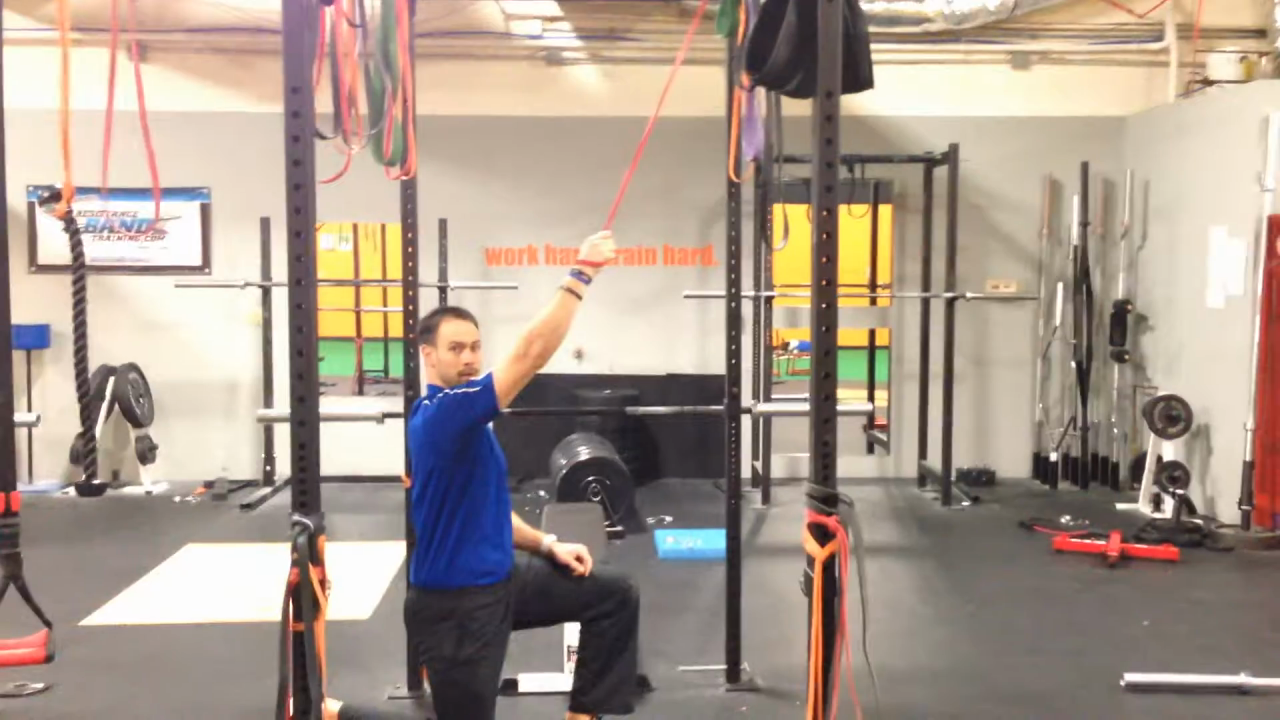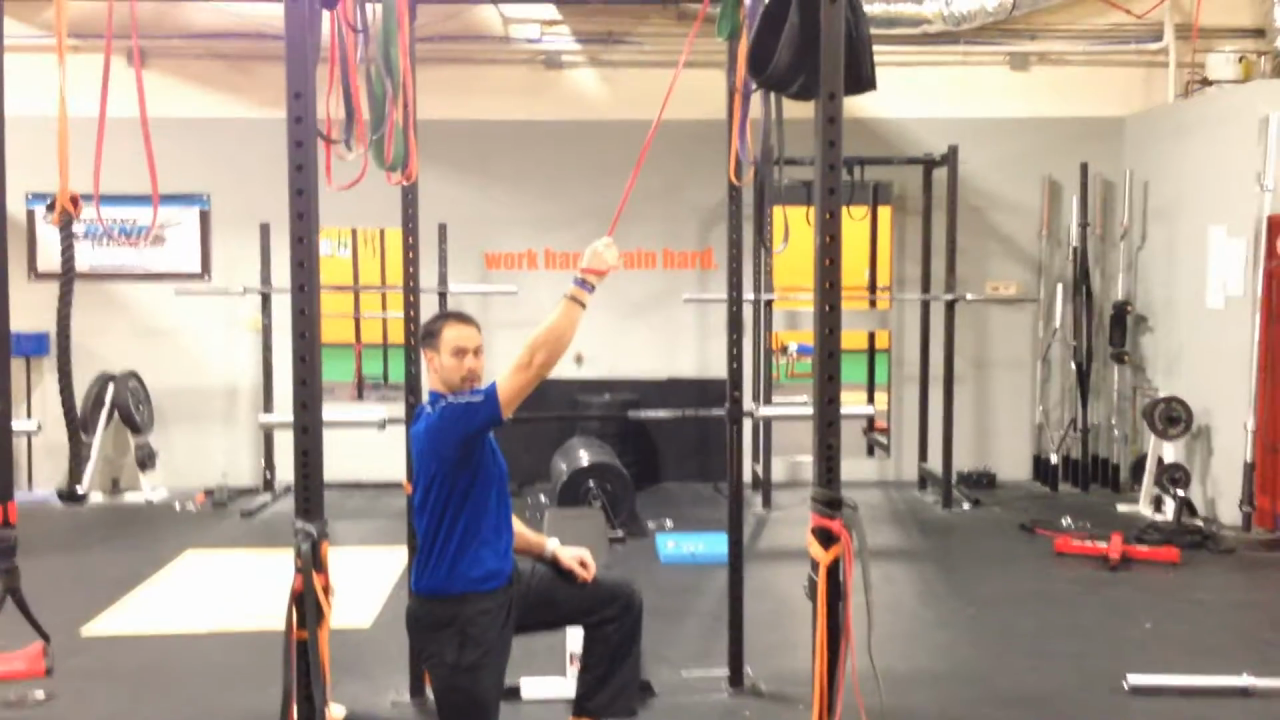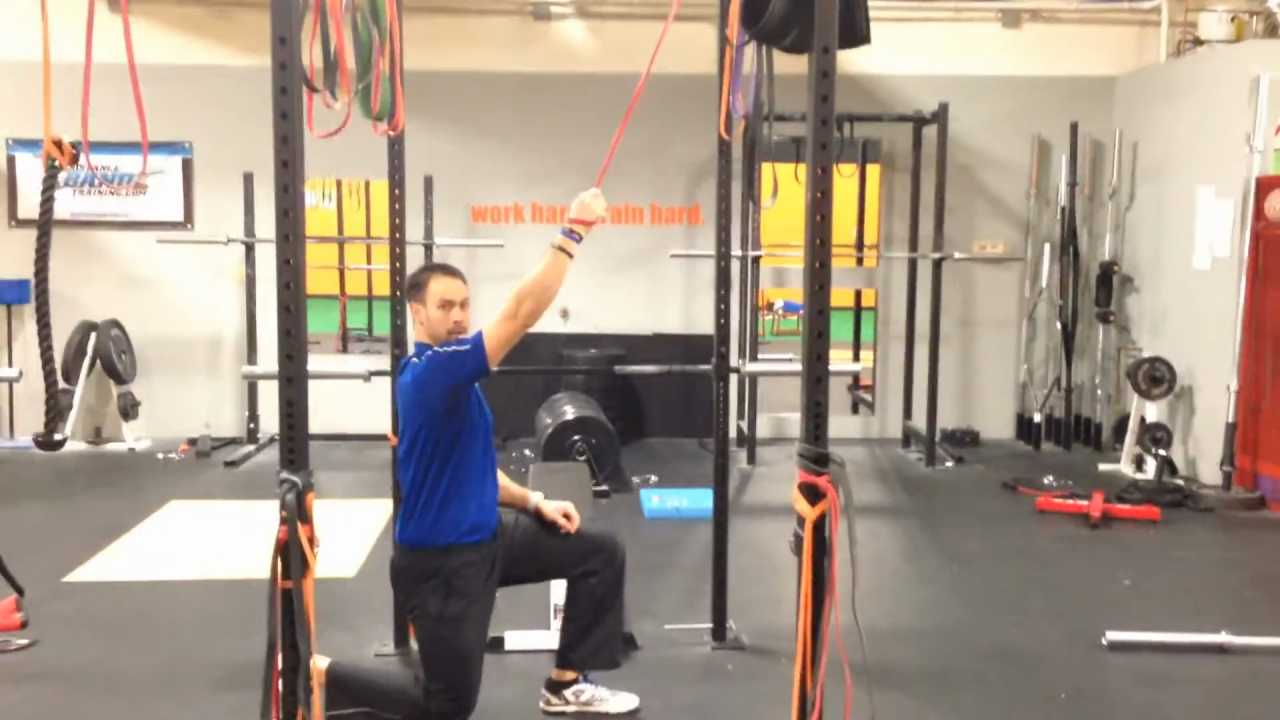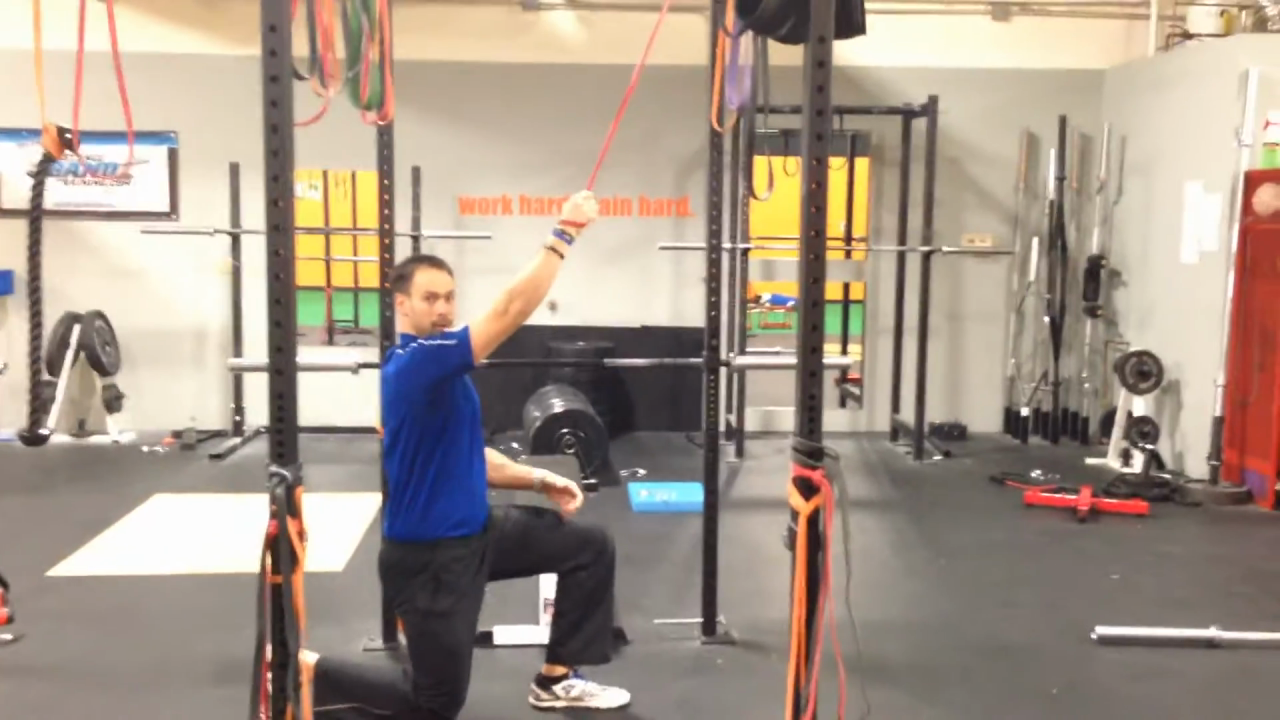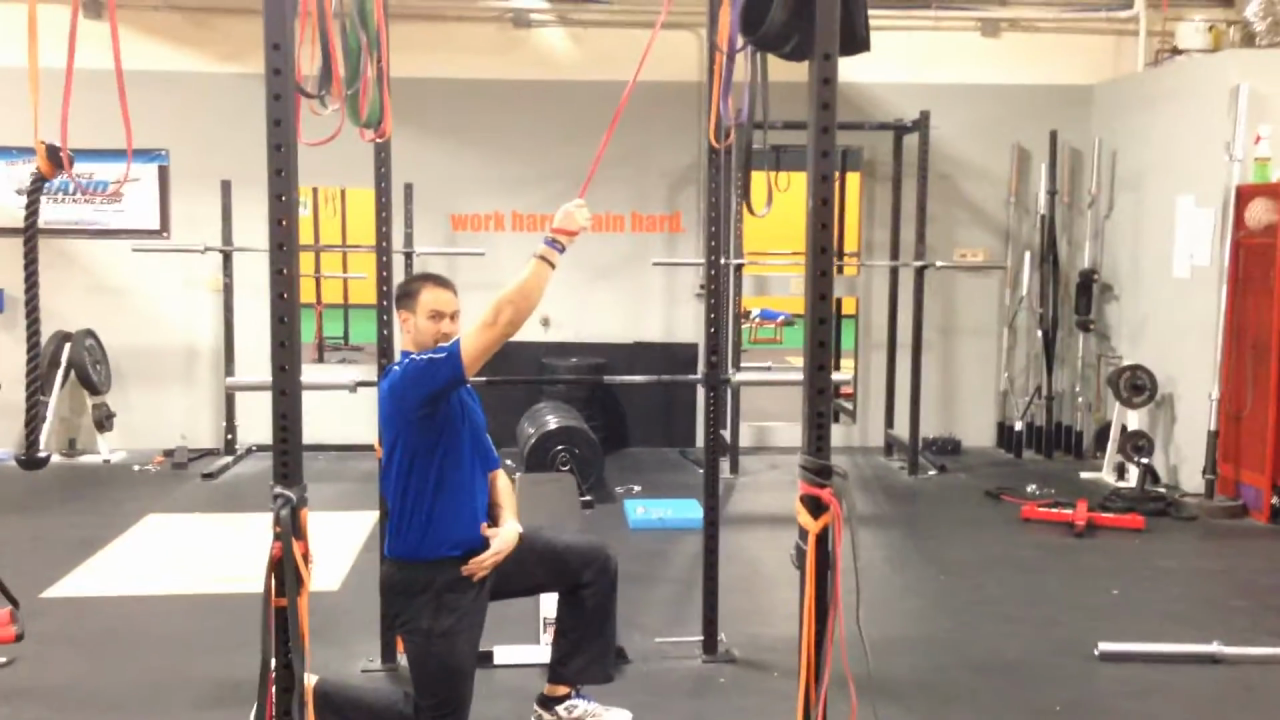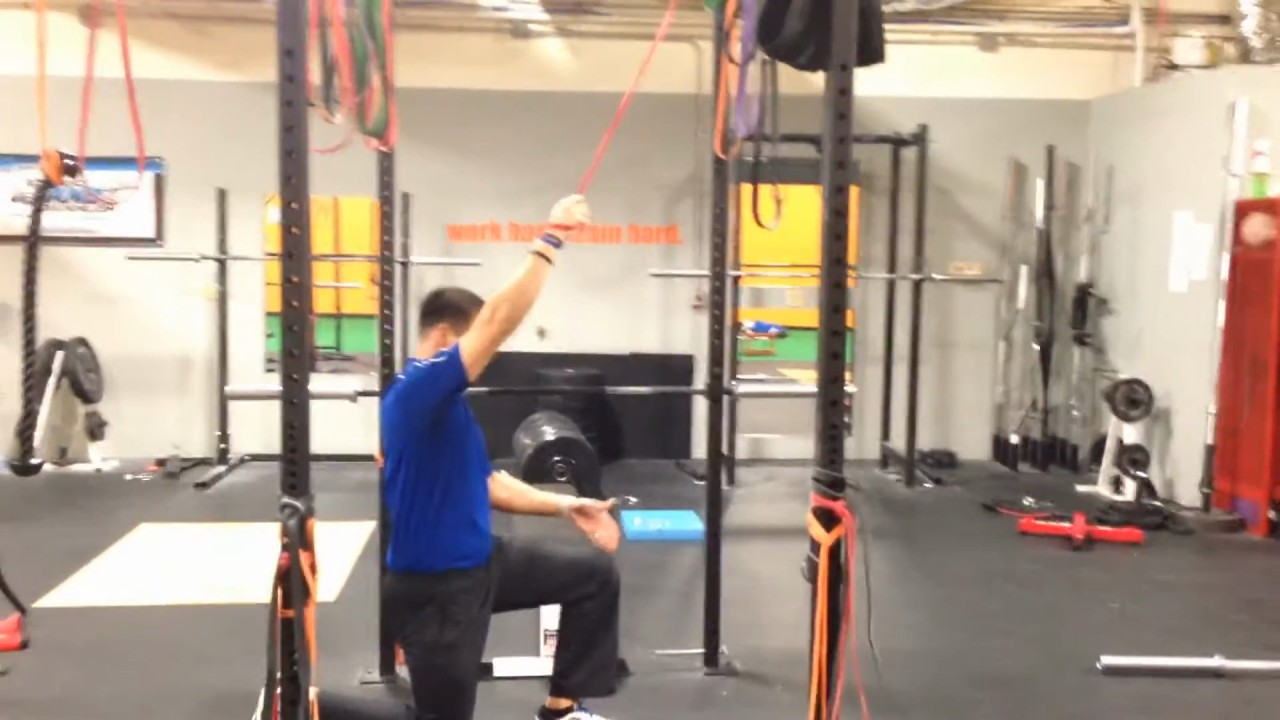
dt=0.5s
person 1, frame 1
left shoulder: (463, 418)
right shoulder: (440, 415)
right elbow: (529, 354)
left wrist: (547, 544)
right wrist: (581, 274)
left hip: (498, 579)
right hip: (454, 602)
left knee: (613, 597)
person 1, frame 2
left shoulder: (467, 426)
right shoulder: (444, 423)
right elbow: (532, 365)
left wrist: (550, 549)
right wrist: (586, 279)
left hip: (500, 583)
right hip: (456, 608)
left knee: (618, 602)
person 1, frame 3
left shoulder: (452, 378)
right shoulder: (428, 373)
right elbow: (519, 314)
left wrist: (533, 502)
right wrist: (572, 232)
left hip: (482, 538)
right hip: (439, 560)
left knee: (599, 553)
right ankle: (314, 674)
person 1, frame 4
left shoulder: (442, 370)
right shoulder: (414, 365)
right elbow: (507, 315)
left wrist: (542, 479)
right wrist: (565, 231)
left hip: (467, 528)
right hip: (424, 549)
left knee: (589, 548)
left ankle: (558, 676)
right ankle: (304, 669)
person 1, frame 5
left shoulder: (458, 393)
right shoulder: (408, 383)
left elbow: (491, 470)
right elbow: (500, 324)
left wrist: (508, 525)
right wrist: (556, 242)
left hip: (476, 551)
right hip: (429, 574)
left knee: (593, 564)
person 1, frame 6
left shoulder: (445, 401)
right shoulder: (416, 391)
left elbow: (486, 483)
right elbow: (499, 322)
left wrist: (566, 506)
right wrist: (552, 239)
left hip: (479, 562)
right hip: (433, 587)
left knee: (595, 576)
